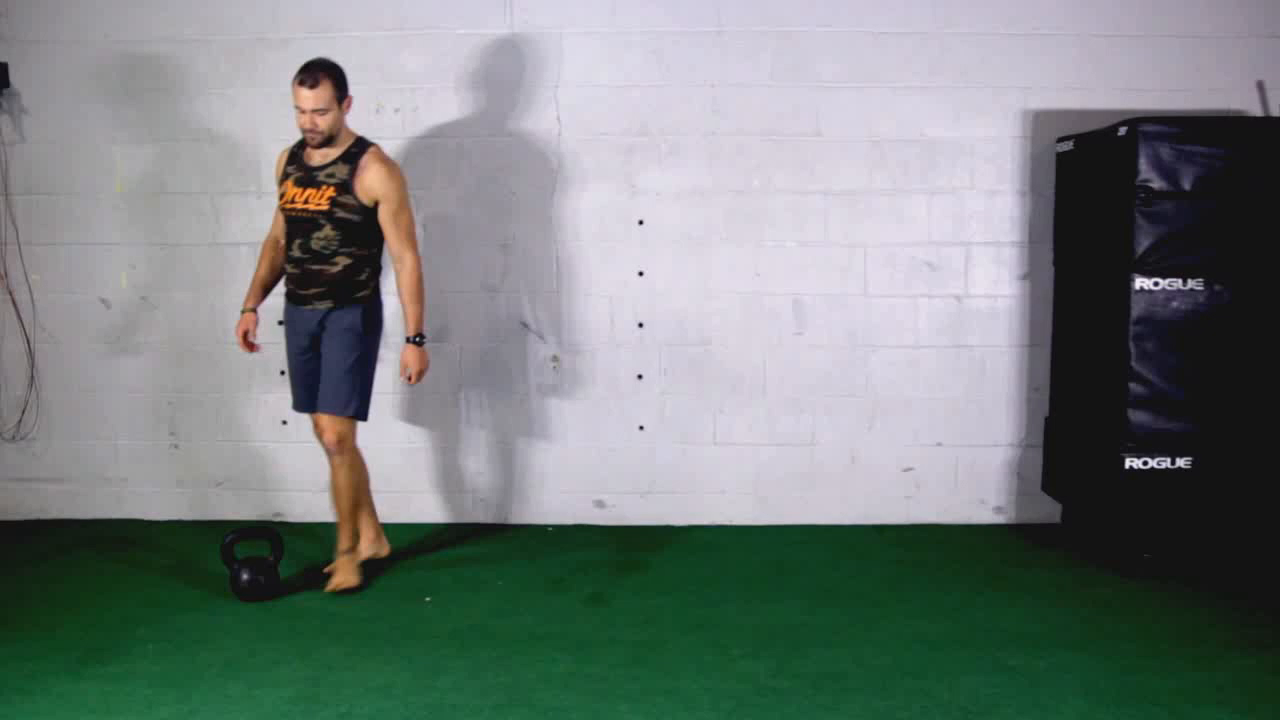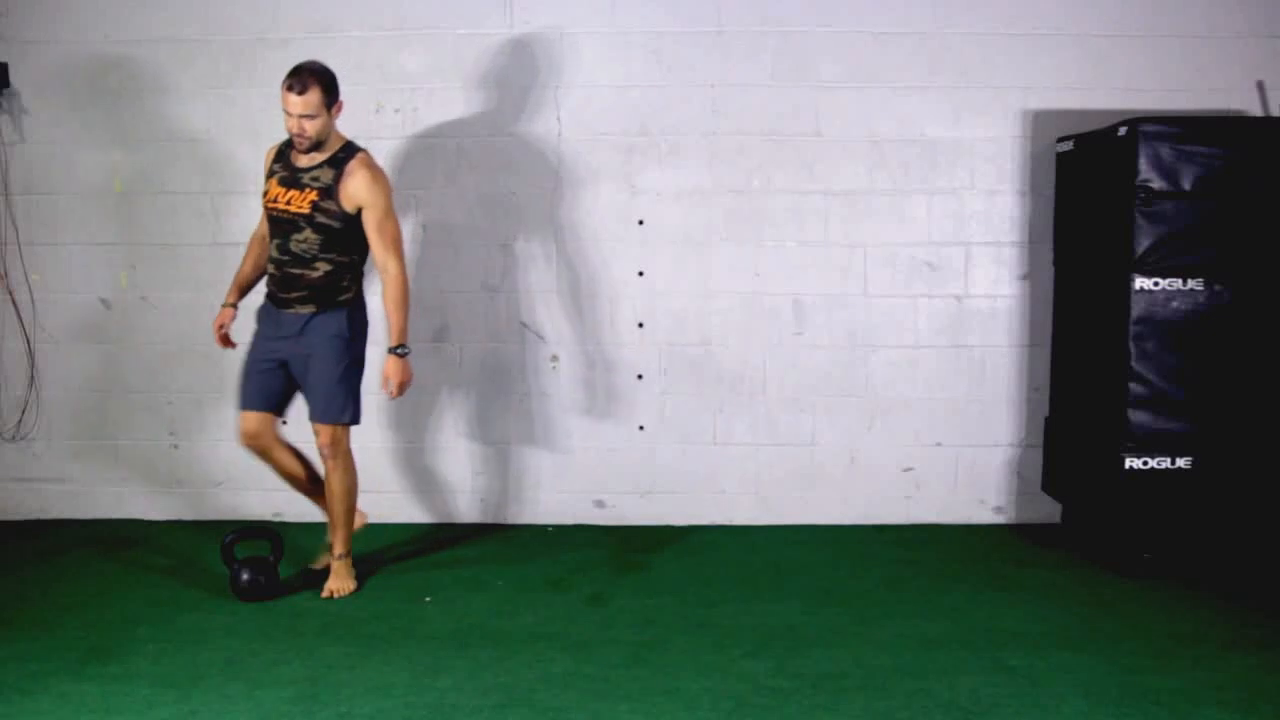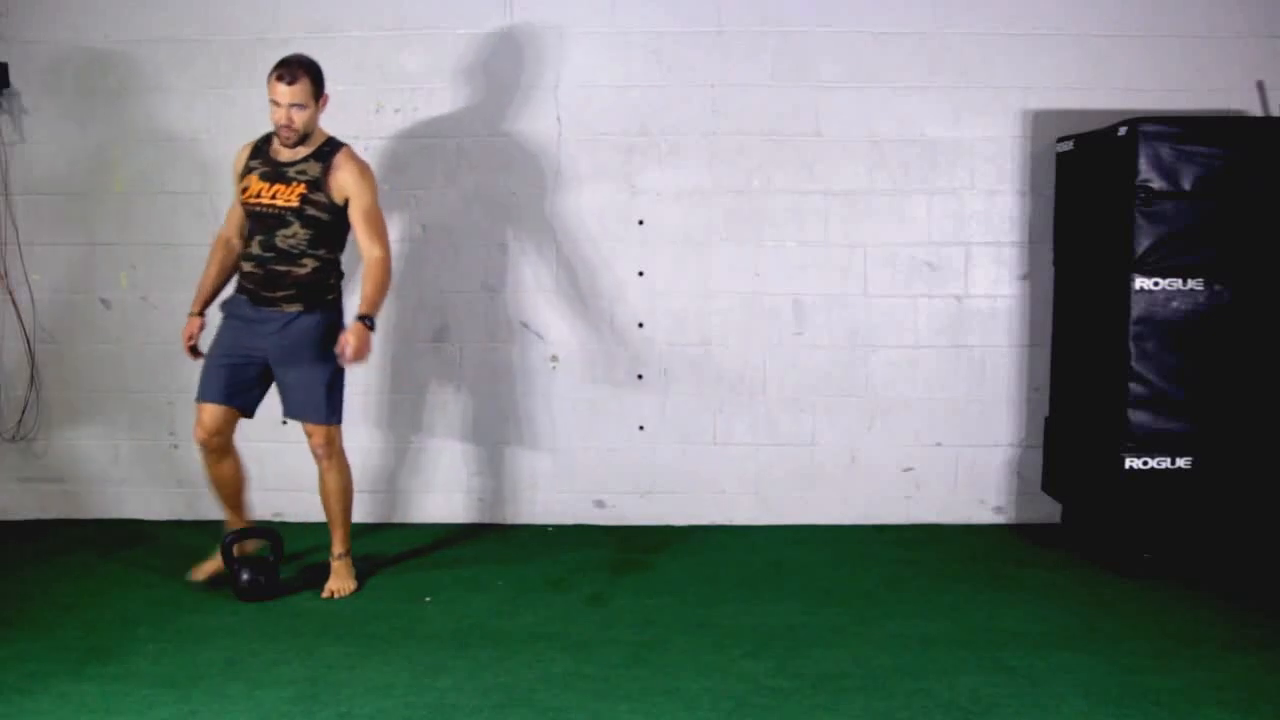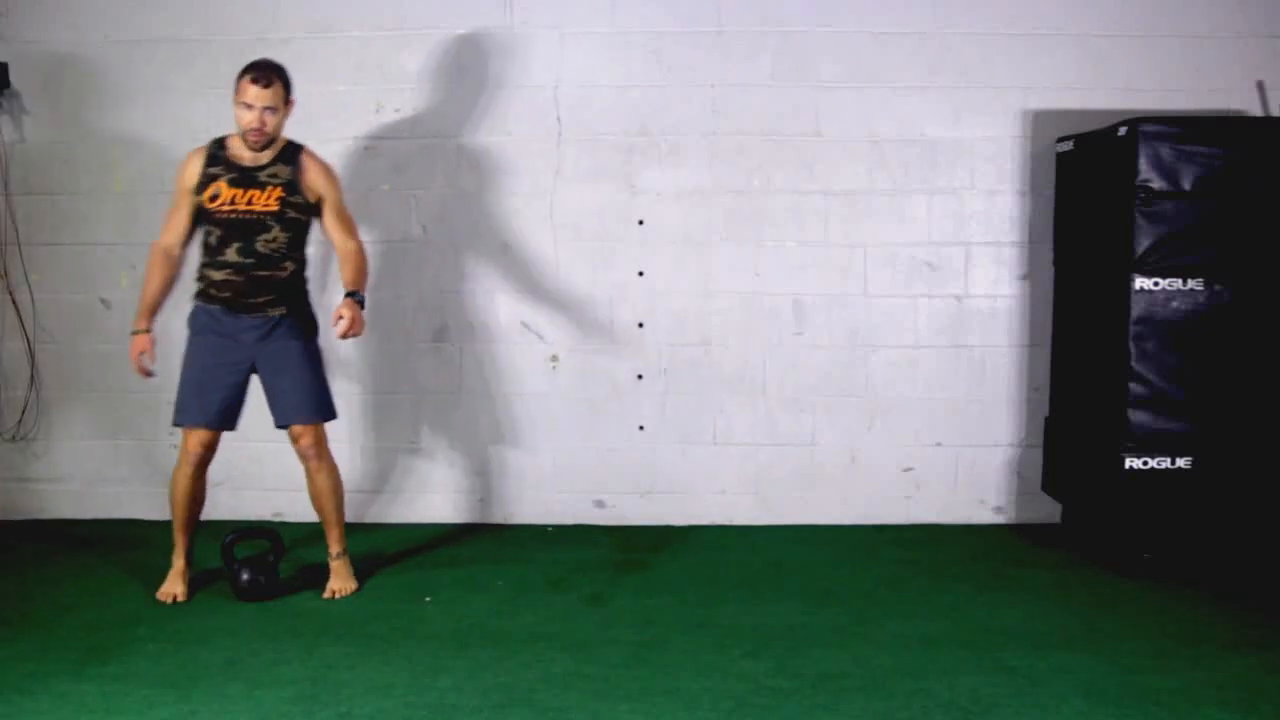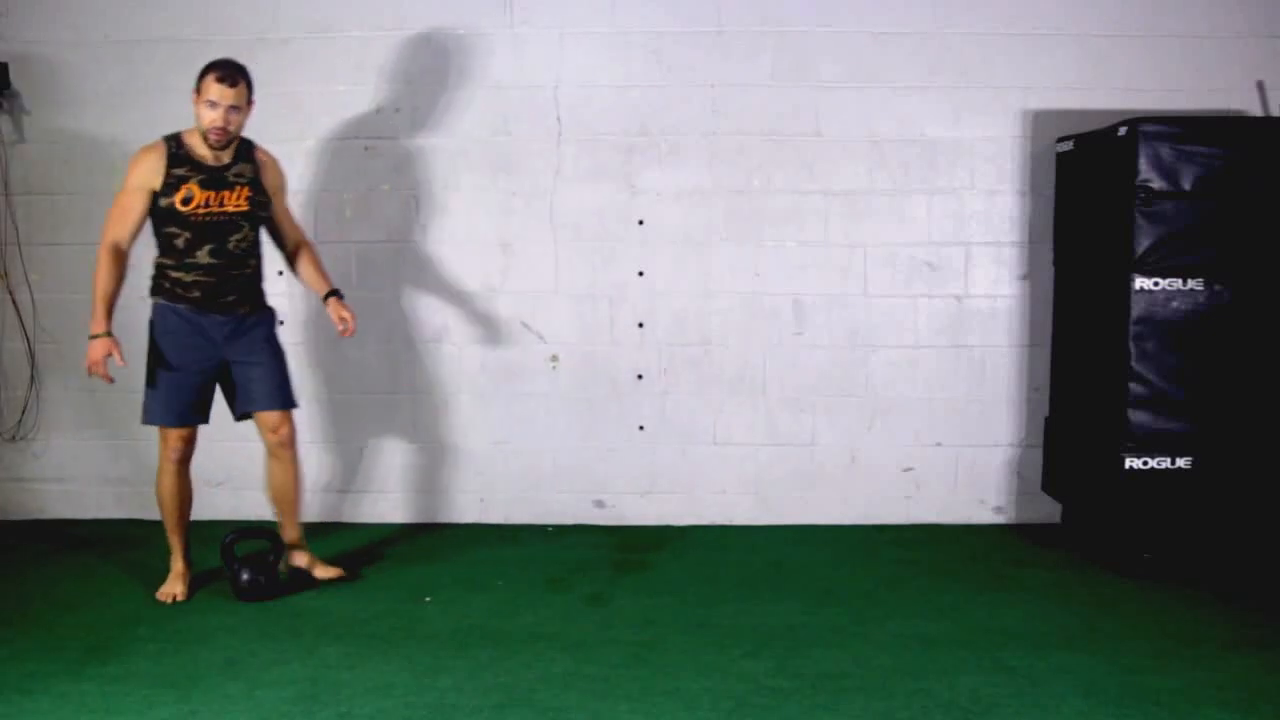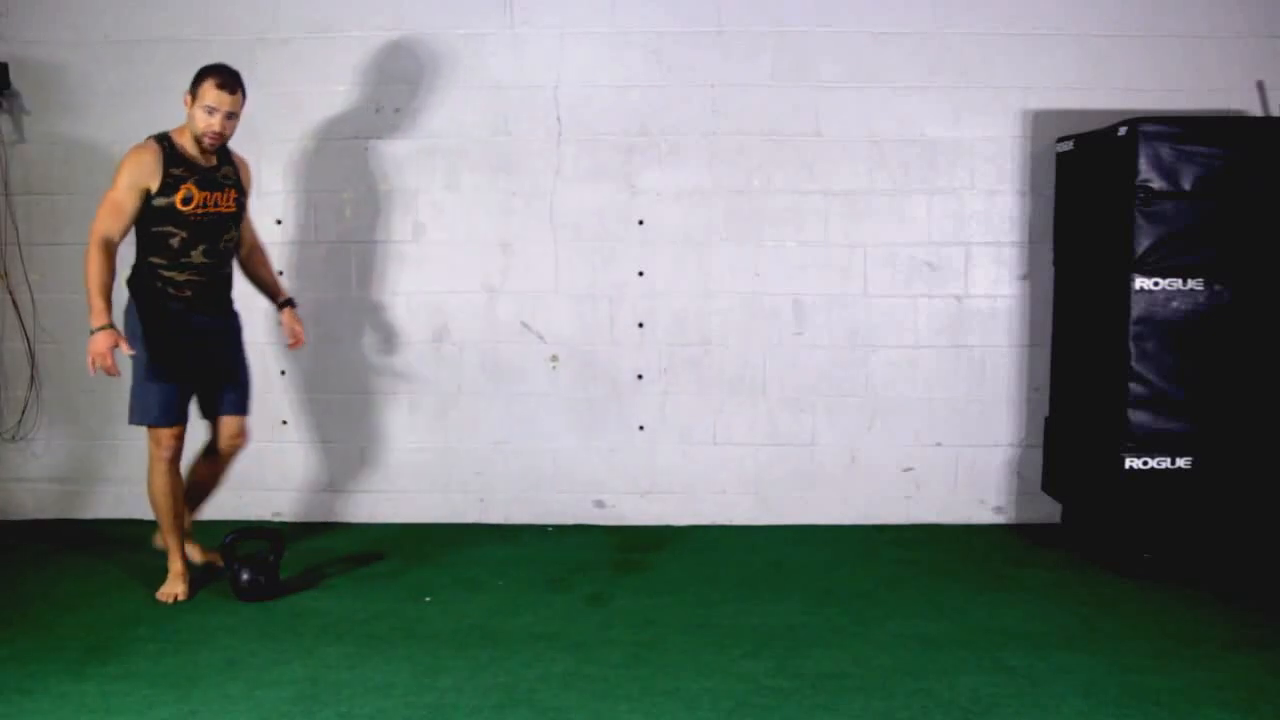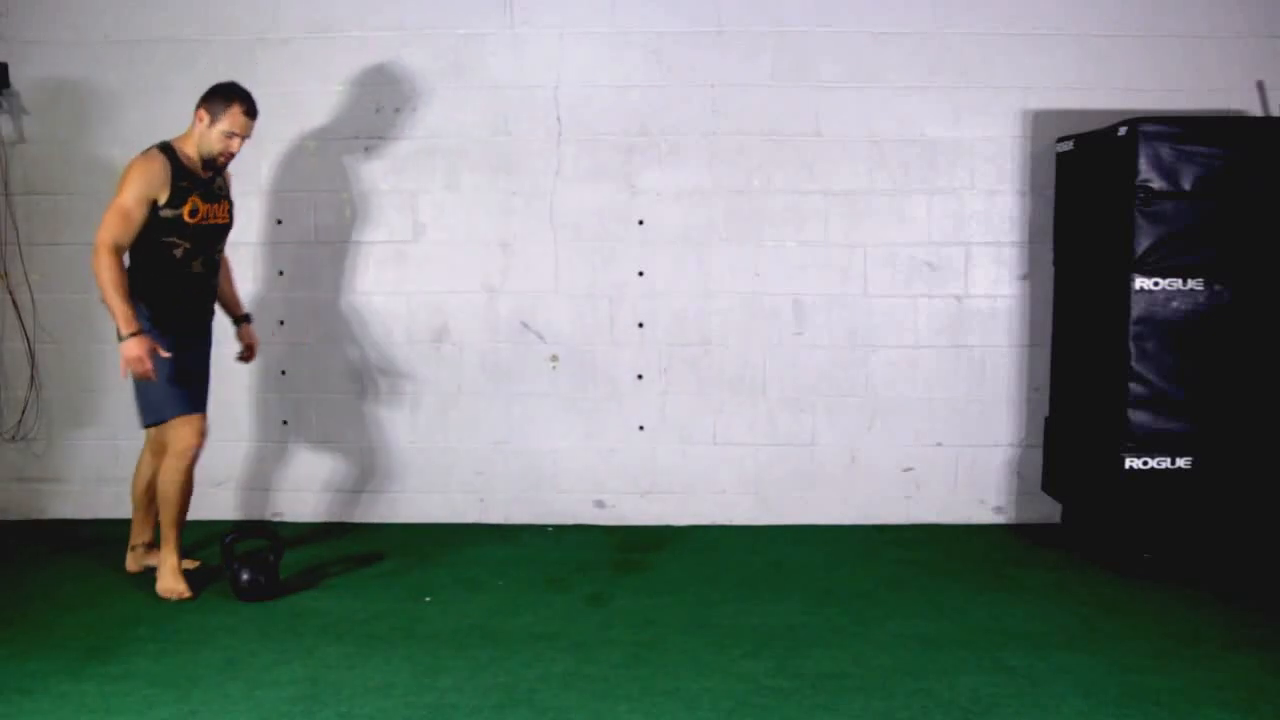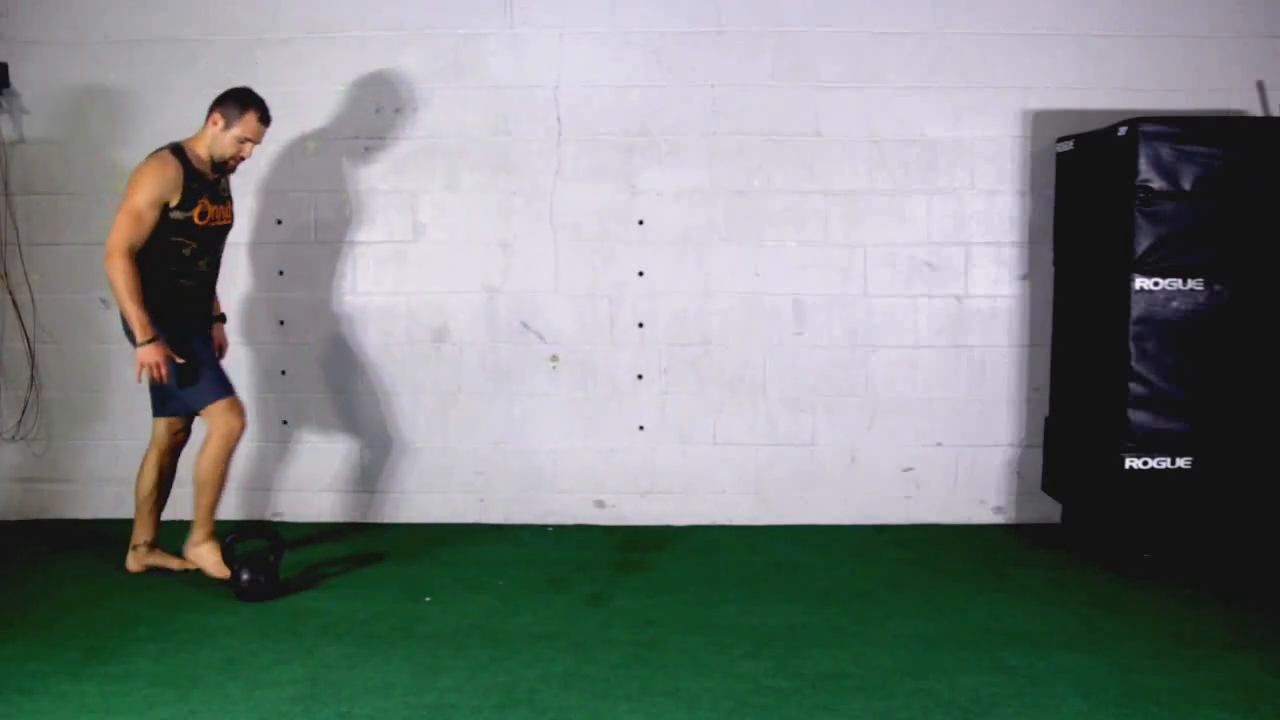
dt=0.2s
person 1, frame 1
left shoulder: (375, 170)
right shoulder: (288, 160)
left elbow: (406, 256)
left wrist: (415, 337)
right wrist: (251, 304)
left hip: (350, 315)
right hip: (300, 314)
left knee: (335, 434)
right knee: (330, 436)
left ankle: (347, 552)
right ankle: (370, 536)
person 1, frame 2
left shoulder: (360, 175)
right shoulder: (276, 158)
left elbow: (392, 266)
left wrist: (397, 350)
right wrist: (232, 299)
left hip: (331, 321)
right hip: (276, 315)
left knee: (332, 442)
right knee: (253, 431)
left ankle: (342, 556)
right ankle: (339, 512)
person 1, frame 3
left shoulder: (346, 169)
right shoulder: (250, 157)
left elbow: (377, 254)
right elbow: (231, 237)
left wrist: (363, 322)
right wrist: (198, 307)
left hip: (311, 322)
right hip: (245, 314)
left knee: (325, 444)
right knee: (208, 431)
left ankle: (341, 558)
right ankle: (239, 533)
person 1, frame 4
left shoulder: (310, 171)
right shoulder: (201, 164)
left elbow: (349, 245)
right elbow: (170, 248)
left wrist: (352, 298)
right wrist: (143, 322)
left hip: (287, 325)
right hip: (216, 324)
left knee: (312, 444)
right knee: (196, 450)
left ankle: (339, 558)
right ankle: (180, 562)
person 1, frame 5
left shoulder: (263, 166)
right shoulder: (155, 162)
left elbow: (292, 238)
right elbow: (114, 246)
left wrist: (329, 294)
right wrist: (100, 328)
left hip: (249, 319)
right hip: (180, 321)
left knee: (279, 432)
right knee: (176, 447)
left ankle: (294, 545)
right ankle: (179, 564)
person 1, frame 6
left shoulder: (235, 167)
right shoulder: (147, 161)
right elbow: (101, 242)
left wrist: (283, 302)
right wrist: (101, 323)
left hip: (219, 317)
right hip: (160, 320)
left knee: (231, 436)
right knee: (167, 445)
left ankle: (180, 529)
right ankle: (176, 564)
person 1, frame 7
left shoulder: (219, 178)
right shoulder: (152, 170)
right elbow: (106, 252)
left wrist: (240, 318)
right wrist: (131, 332)
left hip: (193, 322)
right hip: (153, 323)
left knee: (167, 438)
right knee: (185, 436)
left ankle: (142, 546)
right ankle: (169, 559)
person 1, frame 8
left shoulder: (219, 178)
right shoulder: (163, 171)
right elbow: (118, 254)
left wrist: (217, 318)
right wrist: (146, 336)
left hip: (191, 318)
right hip: (164, 320)
left knee: (172, 432)
right knee: (228, 419)
left ankle: (143, 547)
right ankle: (201, 542)
